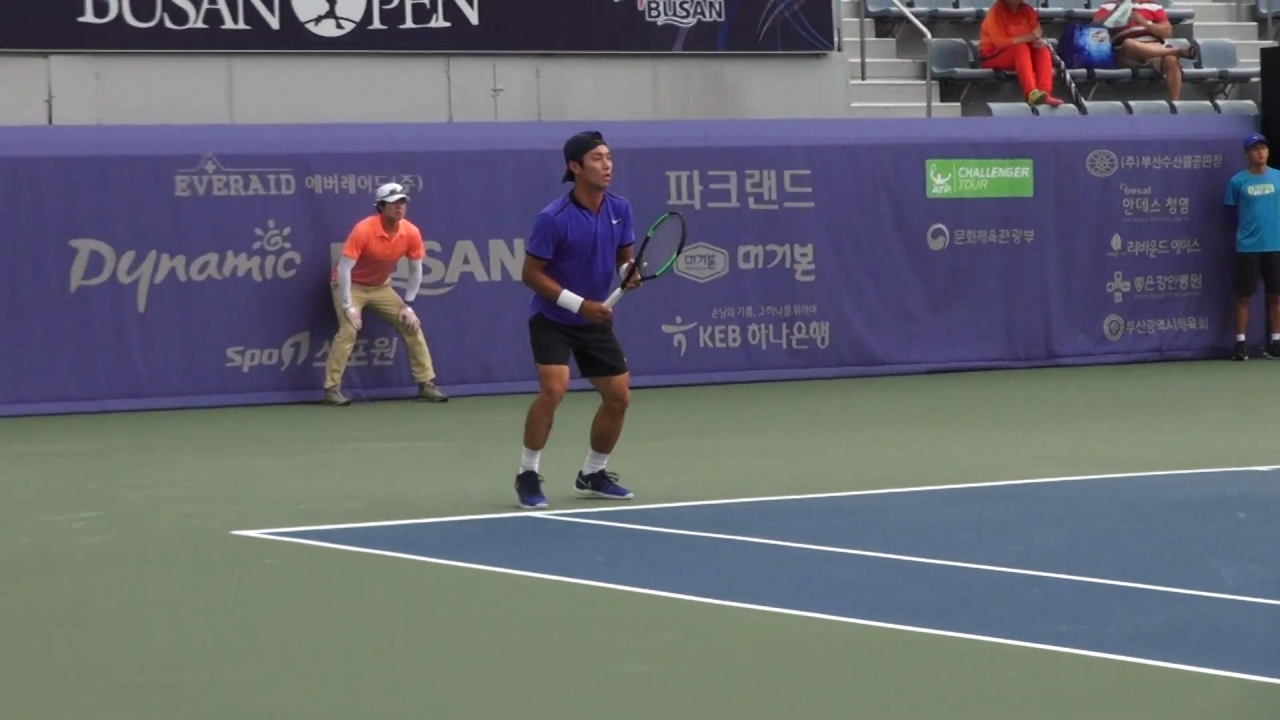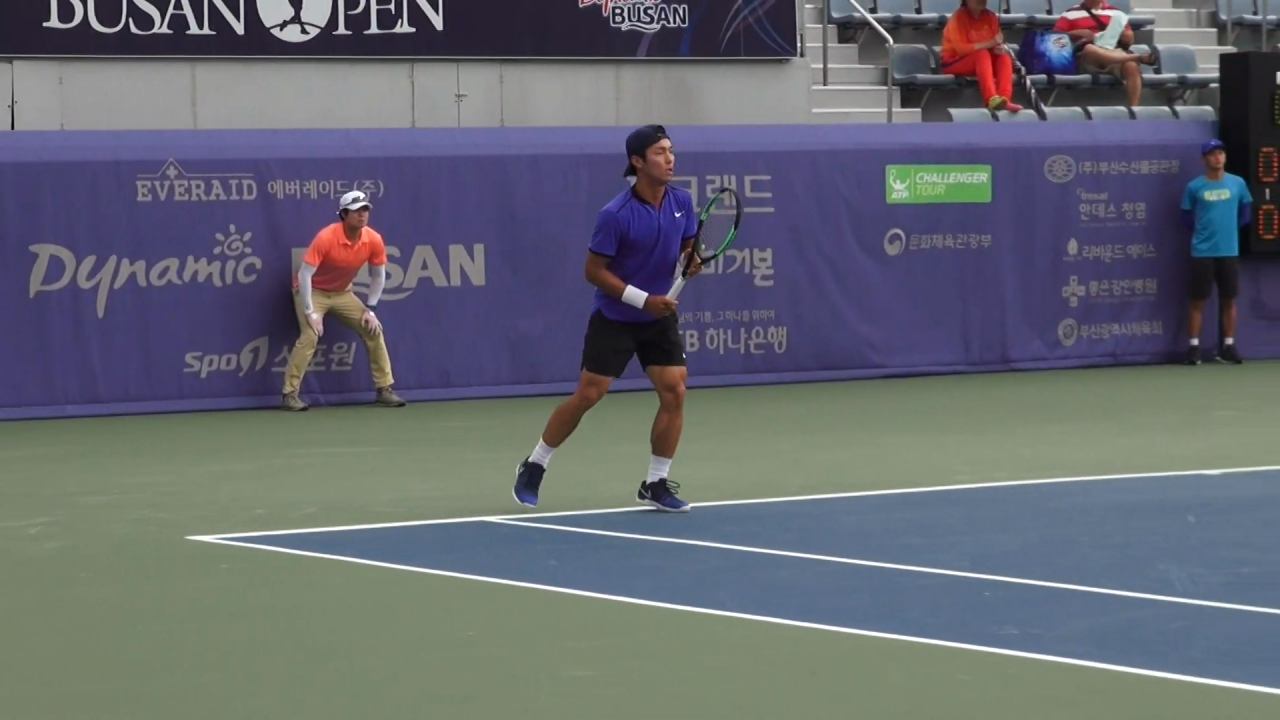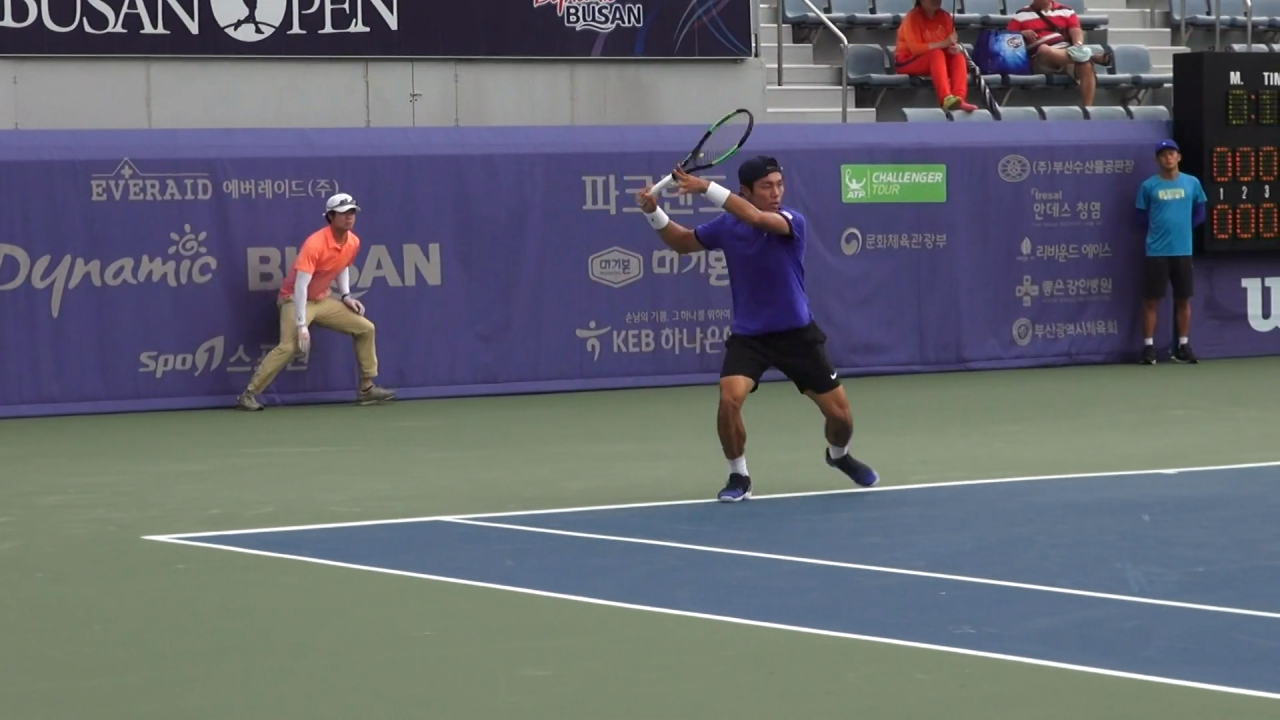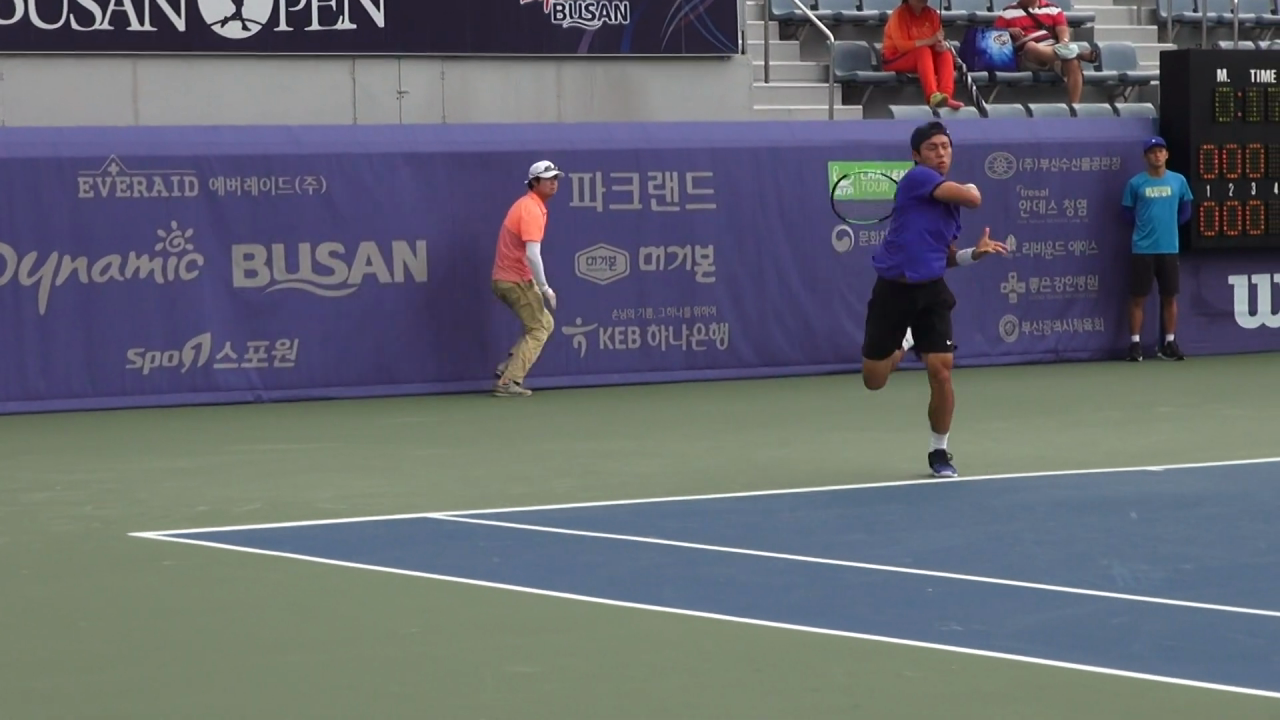
dt=0.7s
person 1, frame 1
left shoulder: (620, 209)
right shoulder: (553, 218)
left elbow: (623, 257)
right elbow: (531, 273)
left wrist: (629, 273)
right wrist: (578, 303)
left hip: (595, 320)
right hip: (552, 319)
left knee: (619, 398)
right knee: (554, 390)
left ankle: (592, 474)
right ankle: (528, 475)
person 1, frame 2
left shoulder: (682, 202)
right shoulder: (613, 214)
left elbow: (687, 247)
right elbow: (592, 271)
left wrist: (692, 263)
right wrist: (641, 299)
left hip: (657, 314)
right hip: (612, 314)
left knee: (675, 393)
right knee: (587, 397)
left ankle: (656, 483)
right ankle: (533, 466)
person 1, frame 3
left shoulder: (790, 219)
right shoulder: (726, 228)
left elbow: (762, 221)
right elbow: (683, 241)
left wrist: (707, 187)
right wrist: (653, 212)
left hip: (796, 333)
right hip: (748, 337)
left knee: (839, 412)
right knee: (730, 400)
left ankle: (839, 455)
right ankle: (739, 476)
person 1, frame 4
left shoulder: (949, 204)
right shoulder: (916, 178)
right elbow: (971, 197)
left wrist: (976, 251)
right wrist: (970, 189)
left hip: (931, 293)
right hip: (892, 291)
left knee: (941, 373)
right knee: (875, 379)
left ankle: (939, 452)
right ankle: (902, 343)
person 2, frame 1
right shoulder: (1237, 181)
right elbow: (1232, 211)
right wrist: (1249, 225)
right hip: (1247, 247)
right knee: (1243, 297)
right ankle: (1240, 341)
person 2, frame 2
left shoulder: (1238, 183)
right shoulder: (1194, 186)
left elbow: (1245, 213)
right elbow: (1188, 216)
left wrist: (1228, 228)
right wrist: (1205, 230)
left hip: (1229, 251)
right hip: (1202, 252)
left knee: (1229, 300)
right knee: (1198, 301)
left ankle: (1228, 346)
right ankle: (1194, 346)
person 2, frame 3
left shoulder: (1192, 183)
right shoulder: (1148, 185)
left elbow: (1200, 213)
right elbow: (1142, 215)
left wrist: (1182, 227)
right wrist: (1159, 229)
left hip: (1183, 251)
right hip: (1156, 252)
left knee: (1183, 300)
right knee: (1152, 300)
left ankle: (1183, 346)
right ankle: (1148, 346)
person 2, frame 4
left shoulder: (1179, 181)
right shoulder: (1135, 183)
left elbow: (1185, 211)
right elbow: (1128, 212)
left wrist: (1168, 225)
right wrist: (1145, 227)
left hip: (1170, 248)
right hip: (1142, 249)
left knee: (1170, 297)
right knee: (1138, 297)
left ankle: (1169, 343)
right ankle: (1135, 343)
person 3, frame 1
left shoulder: (411, 233)
right shoulder: (363, 230)
left elbow: (416, 271)
right elbow: (343, 268)
left wrist: (408, 305)
right wrist: (348, 306)
left hip: (381, 286)
right hip: (351, 285)
left knee: (412, 325)
right knee: (348, 329)
left ankle: (426, 384)
right ankle: (331, 388)
person 3, frame 2
left shoulder: (374, 240)
right shoulder: (326, 238)
left elbow: (379, 276)
right elbow: (304, 275)
left wrist: (370, 309)
right wrist: (310, 313)
left hip: (343, 292)
right hip: (312, 291)
left knee: (373, 330)
right knee: (310, 336)
left ankle: (384, 389)
right ankle: (289, 393)
person 3, frame 3
left shoulder: (353, 242)
right shoulder: (315, 243)
right elbow: (300, 286)
left wrist: (346, 296)
right wrist: (301, 326)
left hip: (322, 300)
right hip: (294, 298)
left knee: (365, 329)
right knee: (288, 346)
left ankle: (367, 387)
right ankle: (249, 393)
person 3, frame 4
left shoulder: (524, 204)
right shoulder: (532, 210)
right elbow: (532, 254)
left wrist: (538, 285)
right wrist: (545, 288)
left hip: (506, 279)
right hip: (516, 281)
left knee: (544, 323)
right knee: (539, 330)
left ankle: (506, 369)
right ankle: (507, 383)
